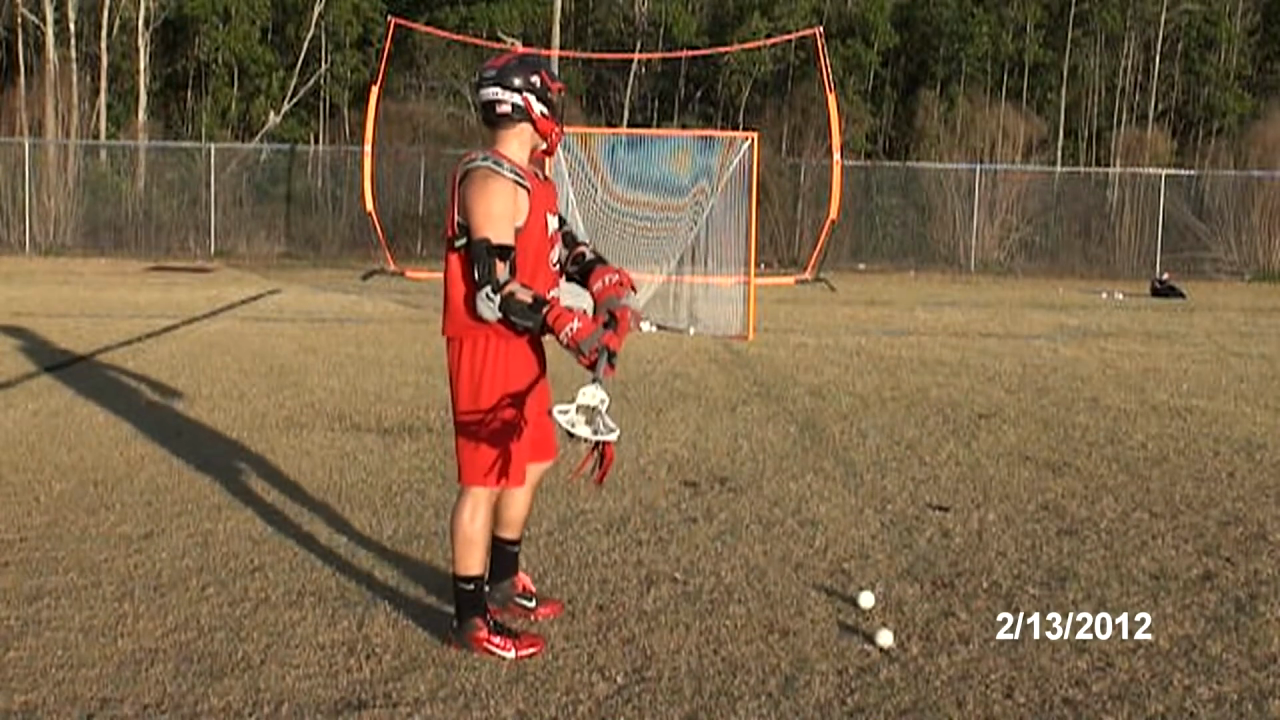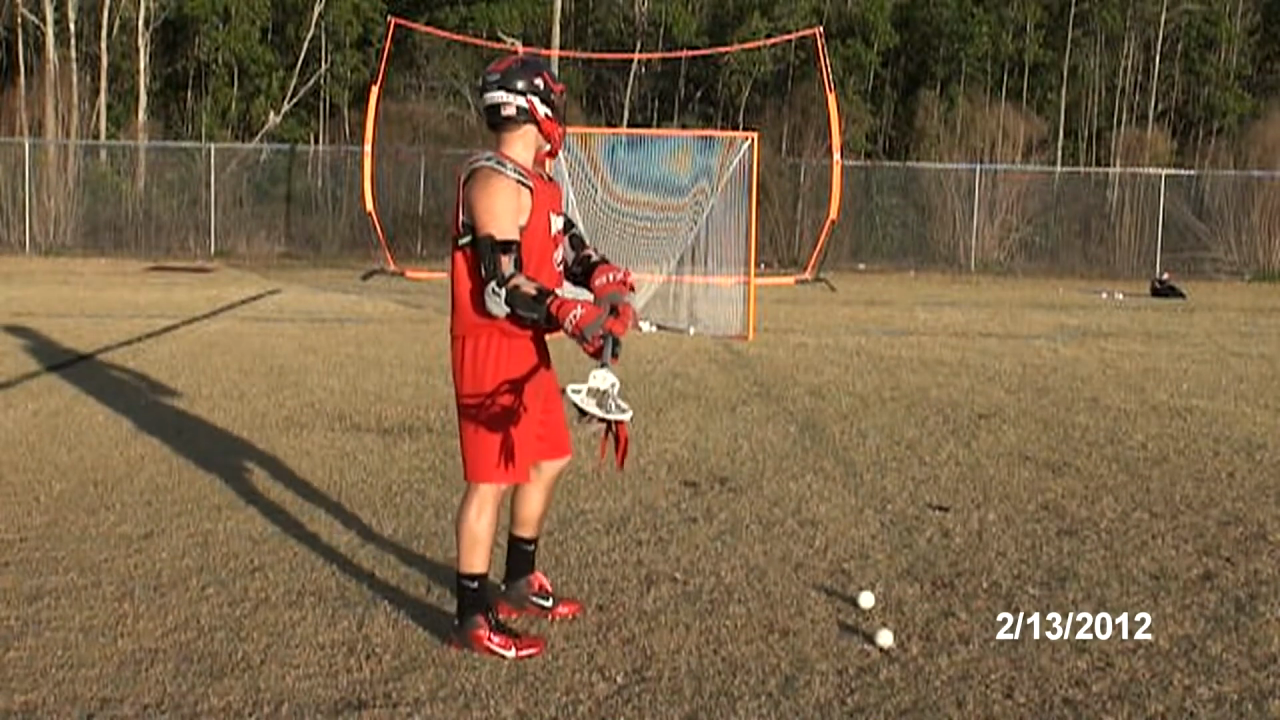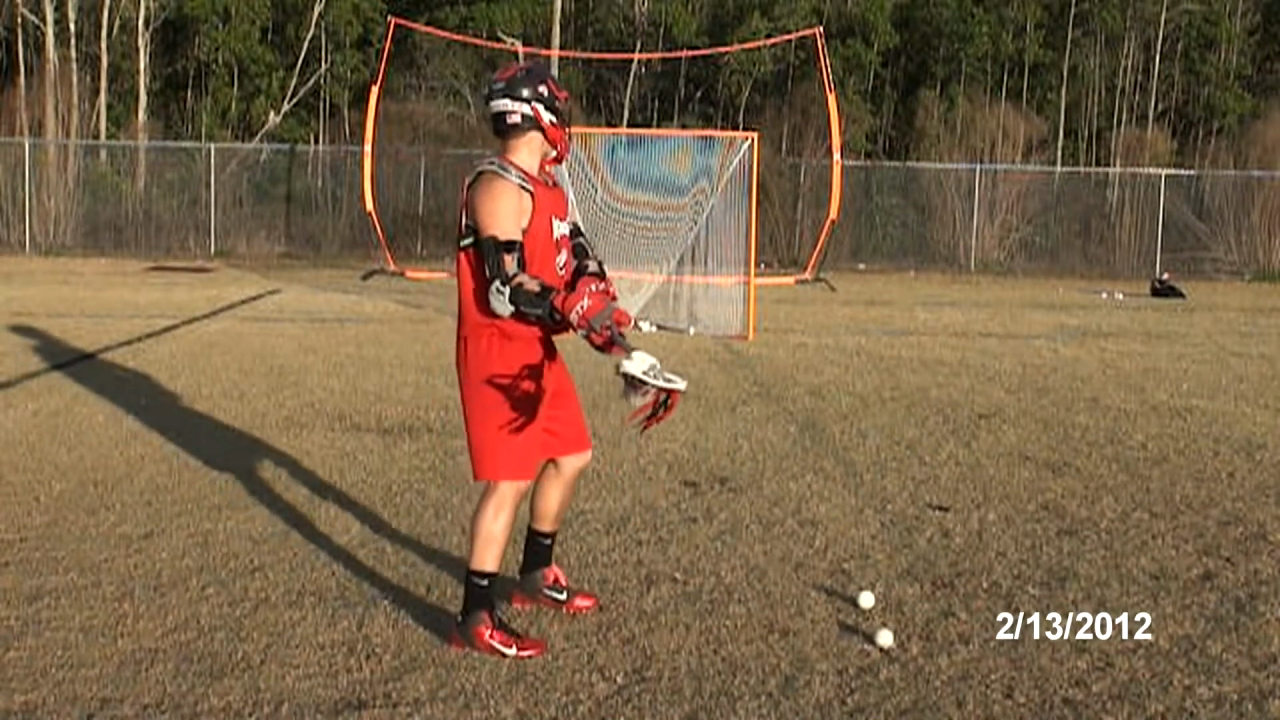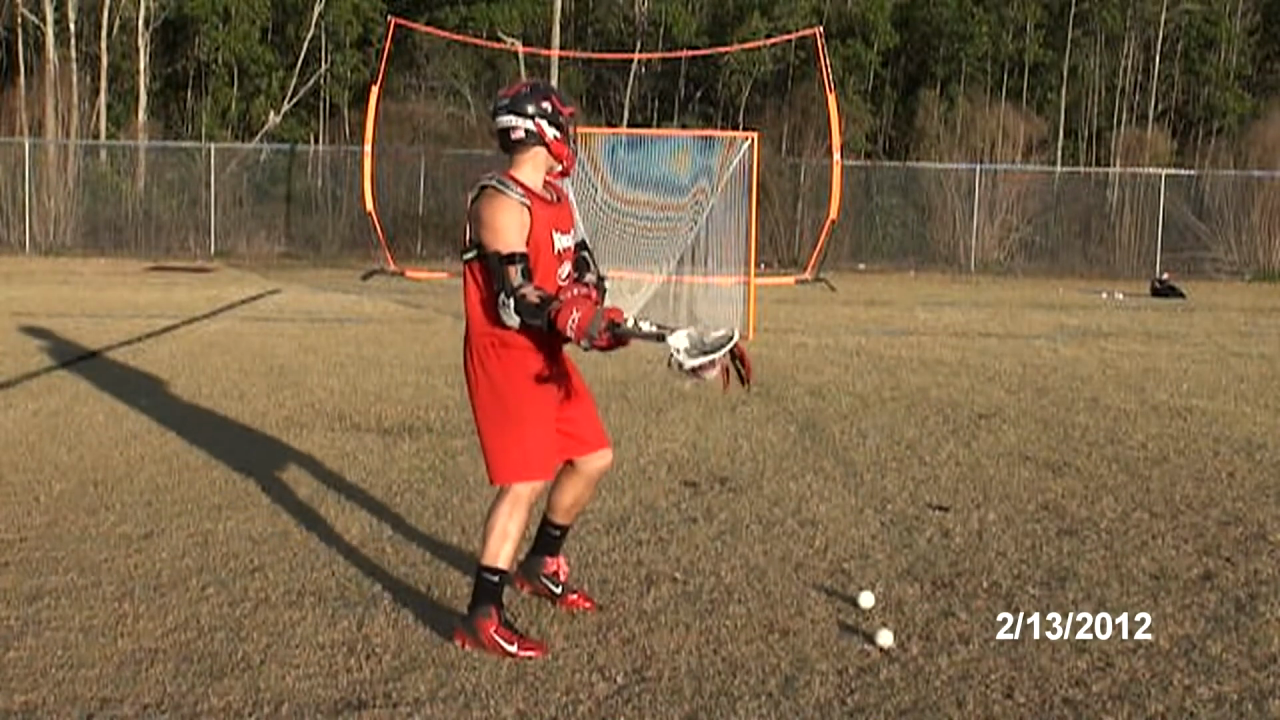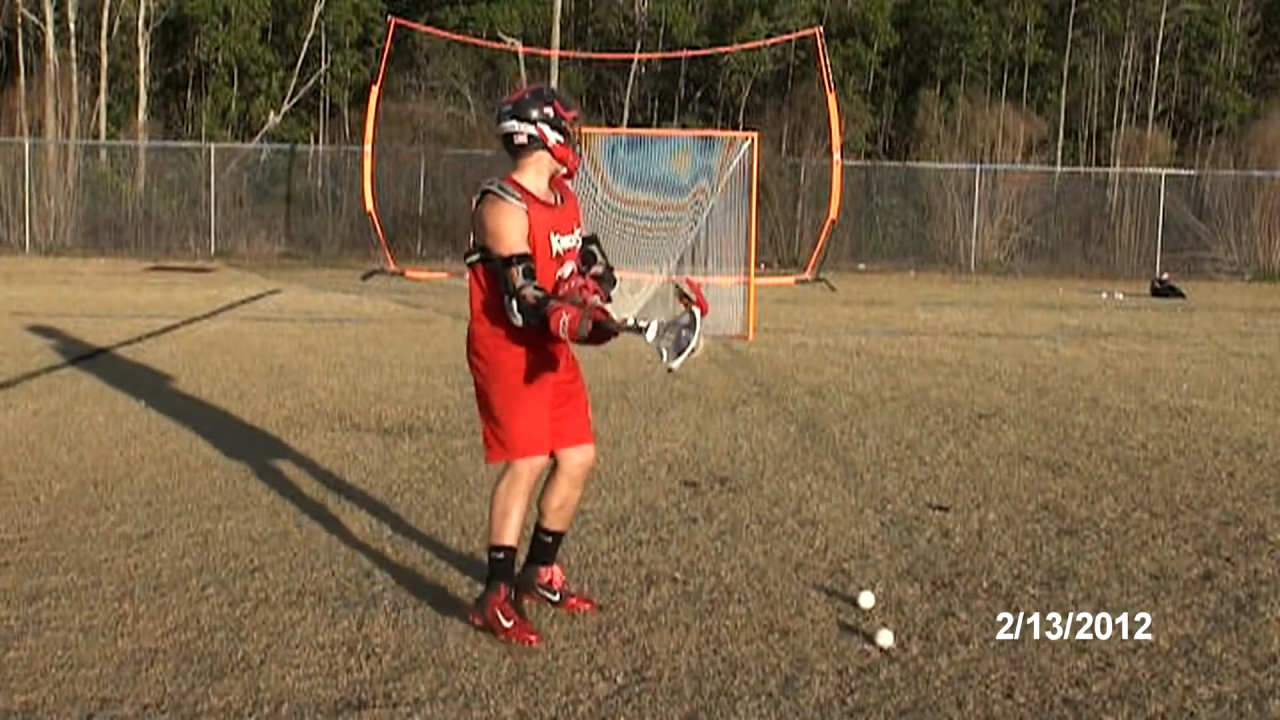
dt=0.5s
person 1, frame 1
left shoulder: (530, 177)
right shoulder: (491, 183)
left elbow: (560, 243)
right elbow: (494, 292)
left wrist: (604, 279)
right wrist: (565, 323)
left hip: (521, 348)
right hip: (487, 349)
left knee: (529, 465)
right knee: (485, 480)
left ankle: (502, 582)
right ankle: (471, 618)
person 1, frame 2
left shoulder: (536, 179)
right shoulder: (495, 182)
left elbow: (567, 244)
right elbow: (501, 288)
left wrist: (605, 277)
right wrist: (568, 313)
left hip: (526, 347)
right hip: (493, 348)
left knee: (546, 462)
right knee: (493, 478)
left ankle: (519, 584)
right ankle: (472, 617)
person 1, frame 3
left shoulder: (547, 184)
right shoulder: (499, 187)
left elbow: (575, 251)
right elbow: (506, 287)
left wrist: (595, 289)
right wrist: (574, 309)
left hip: (538, 348)
right hip: (501, 352)
left knee: (568, 459)
right knee: (511, 479)
left ankle: (537, 575)
right ankle: (478, 618)
person 1, frame 4
left shoulder: (556, 197)
right shoulder: (501, 202)
left elbow: (583, 266)
right elbow: (513, 300)
left wrist: (587, 298)
right wrist: (565, 316)
left hip: (546, 354)
right hip: (505, 357)
left knee: (592, 458)
right knee: (524, 481)
left ankle: (542, 564)
right ankle: (482, 616)
person 1, frame 5
left shoulder: (565, 198)
right shoulder: (502, 206)
left elbow: (596, 262)
right elbow: (519, 298)
left wrist: (590, 288)
right wrist: (562, 318)
left hip: (551, 348)
right hip: (505, 349)
left knee: (578, 458)
right knee: (528, 459)
left ankle: (539, 572)
right ankle: (496, 592)
